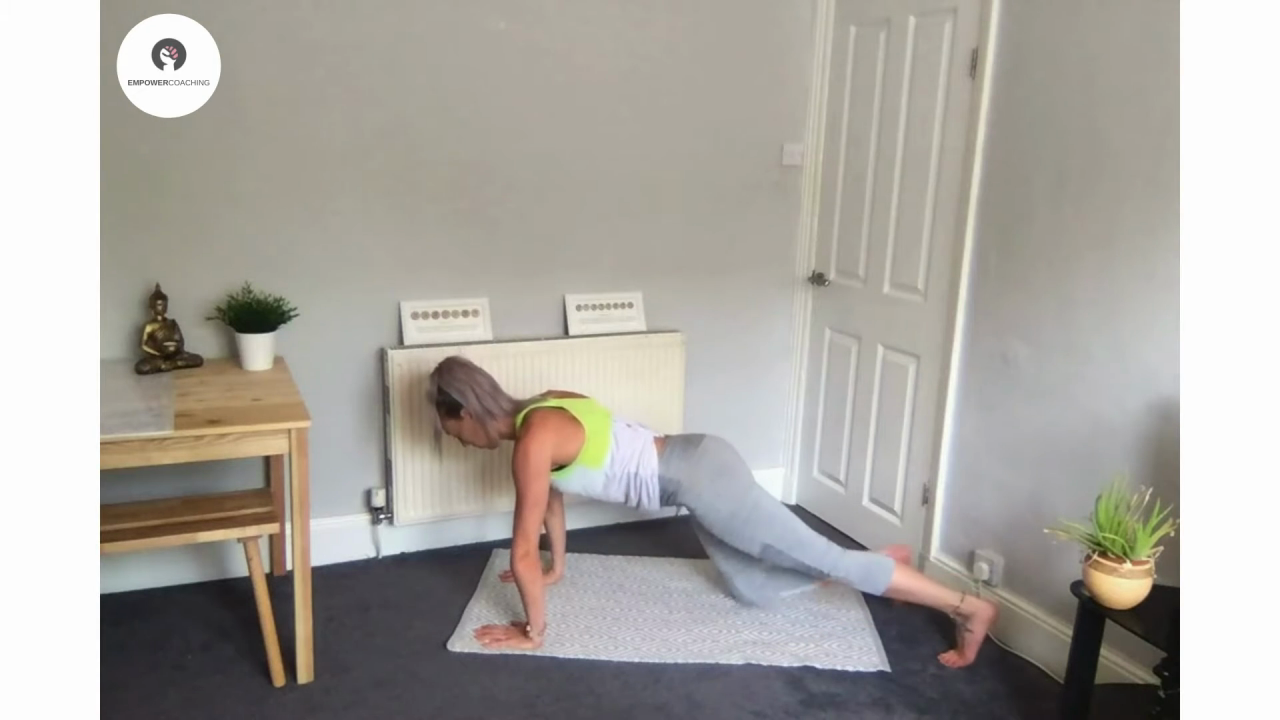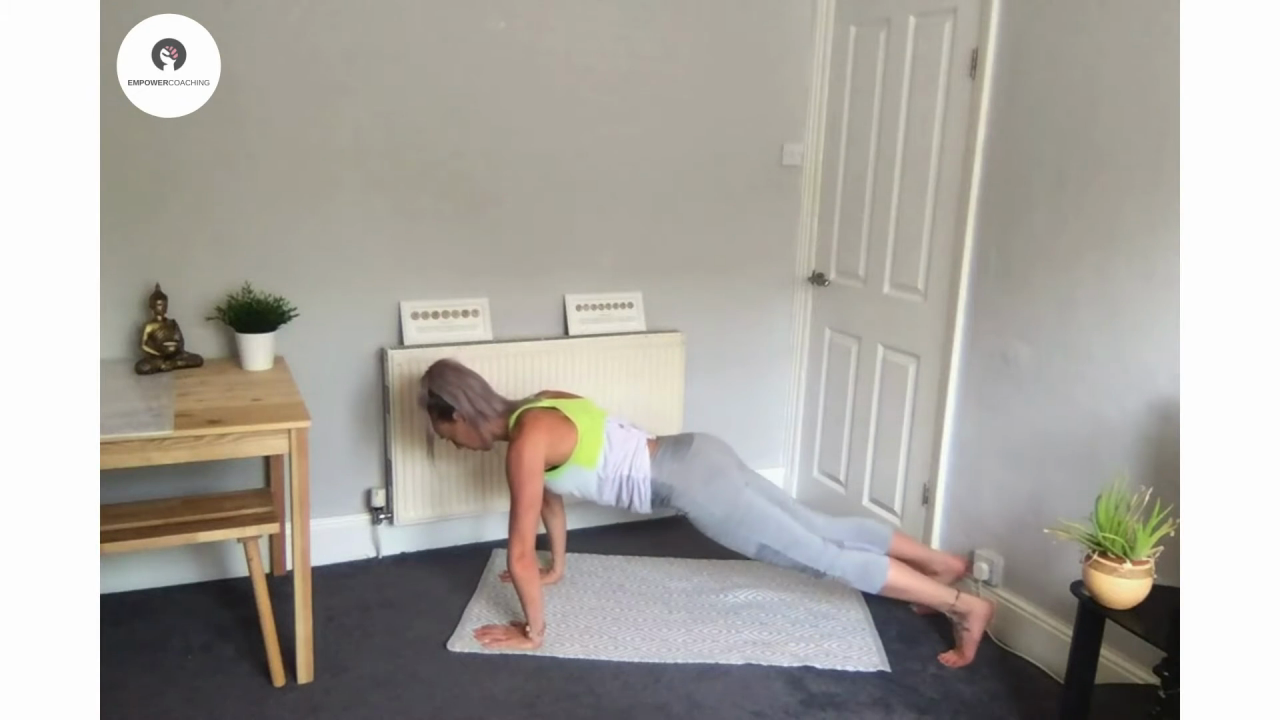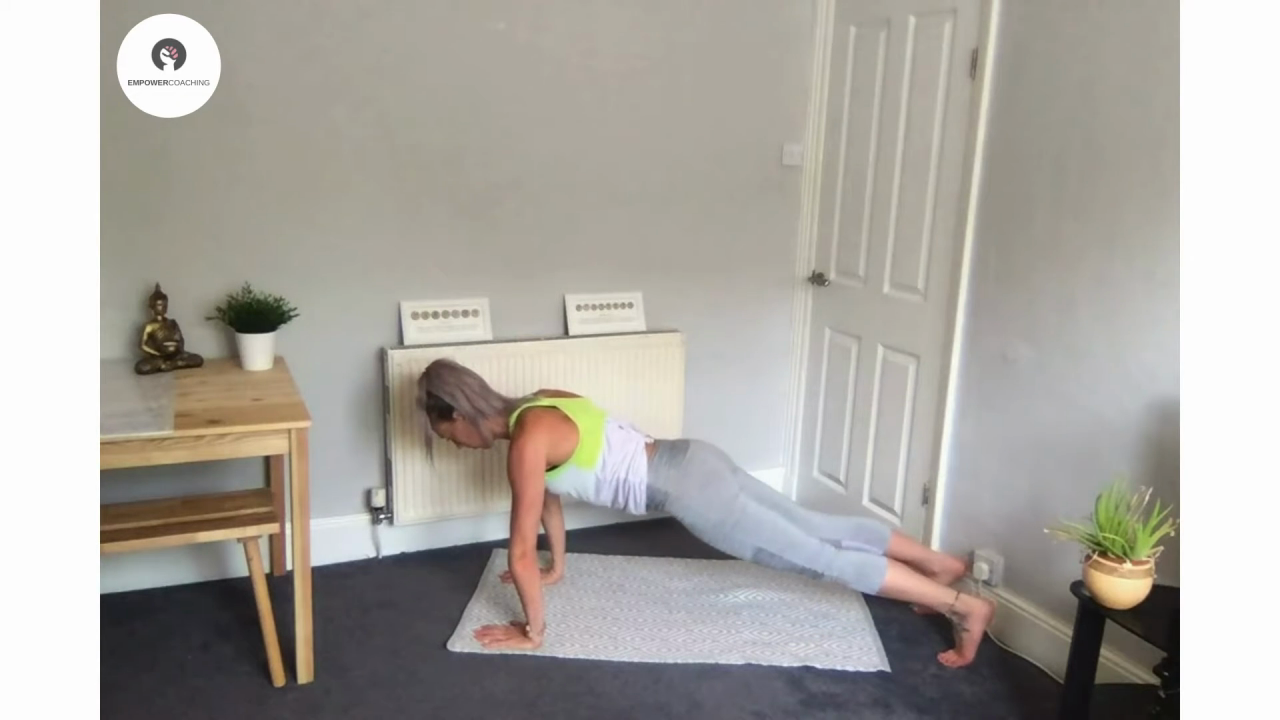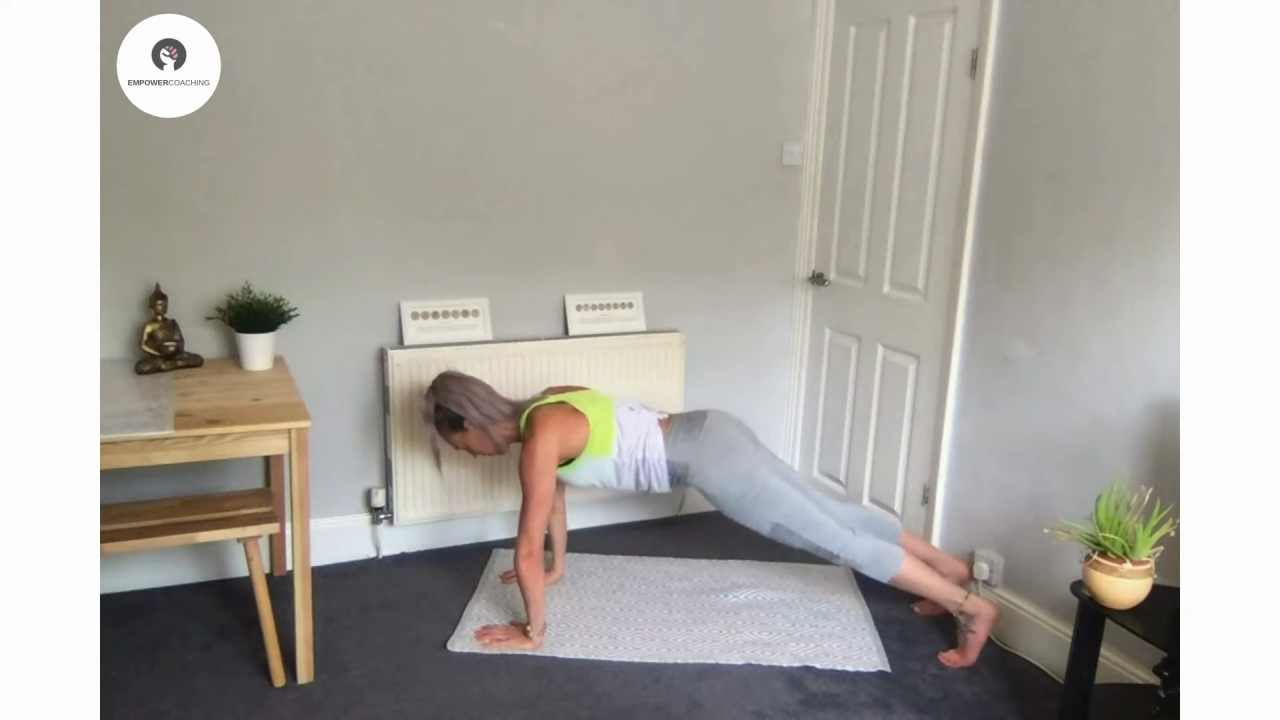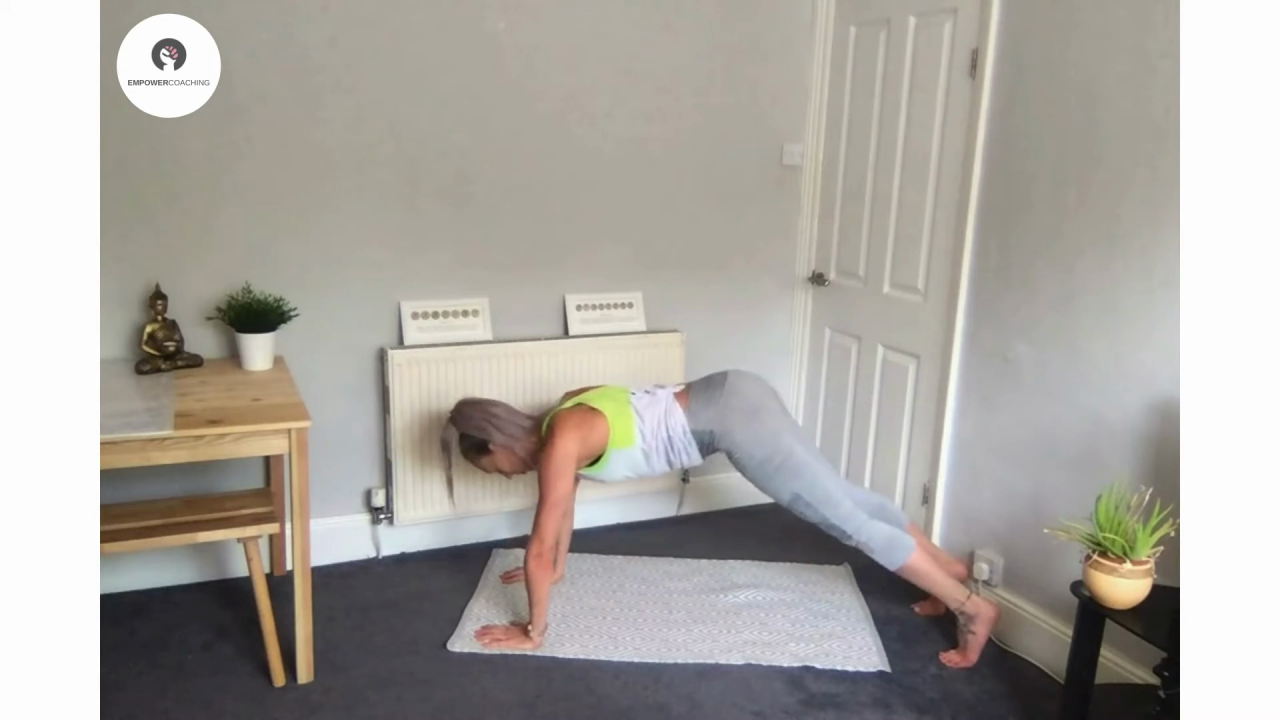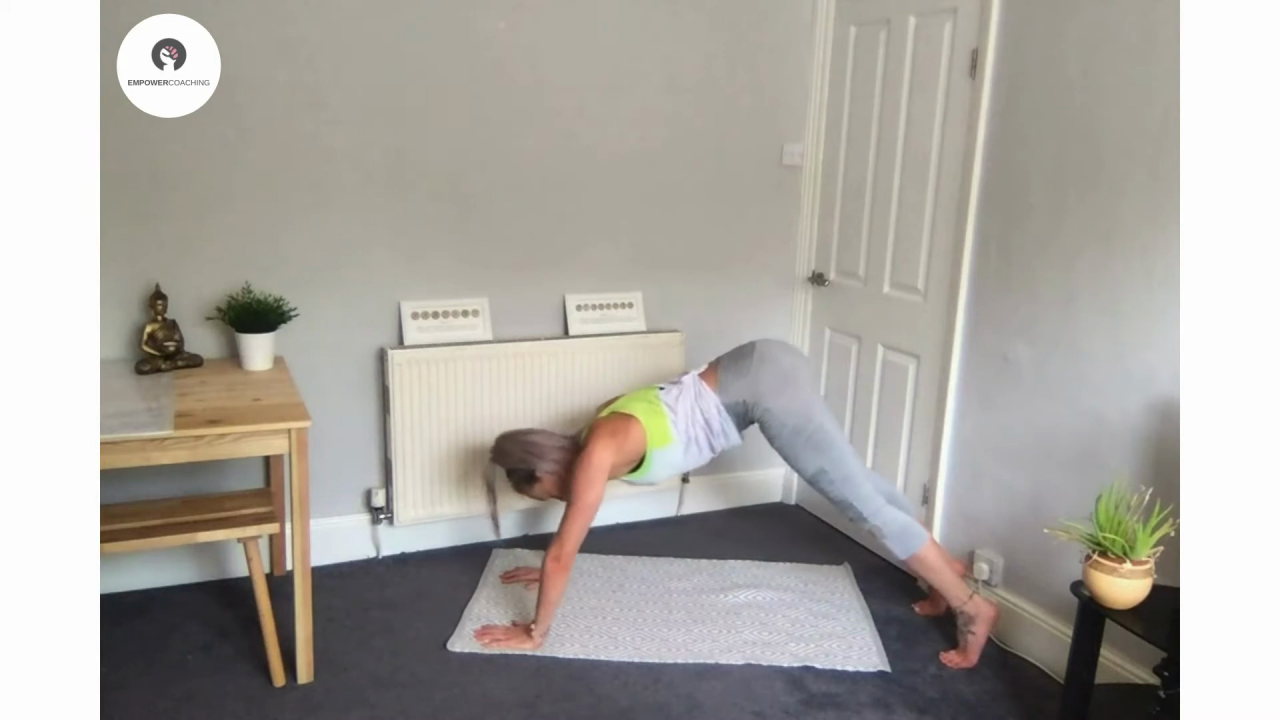
dt=0.5s
person 1, frame 1
left shoulder: (531, 441)
right shoulder: (544, 408)
left elbow: (522, 551)
right elbow: (554, 492)
left wrist: (533, 630)
right wrist: (556, 569)
left hip: (701, 480)
right hip: (701, 459)
left knee: (822, 559)
right knee: (750, 590)
left ankle: (968, 608)
right ankle: (886, 563)
person 1, frame 2
left shoulder: (524, 443)
right shoulder: (539, 407)
left elbow: (520, 553)
right elbow: (552, 492)
left wrist: (533, 631)
right wrist: (557, 567)
left hip: (694, 484)
right hip: (698, 456)
left knee: (822, 556)
right knee: (819, 527)
left ankle: (964, 604)
right ankle: (943, 564)
person 1, frame 3
left shoulder: (526, 442)
right shoulder: (541, 404)
left elbow: (521, 551)
right elbow: (552, 492)
left wrist: (533, 631)
right wrist: (557, 568)
left hip: (690, 490)
right hip: (693, 462)
left knee: (822, 560)
right knee: (820, 527)
left ankle: (965, 607)
right ankle: (942, 564)
person 1, frame 4
left shoulder: (538, 440)
right shoulder: (546, 405)
left elbow: (526, 549)
right elbow: (556, 491)
left wrist: (533, 630)
right wrist: (556, 568)
left hip: (708, 458)
right hip: (710, 435)
left knee: (837, 540)
right knee: (831, 512)
left ankle: (971, 607)
right ankle: (949, 568)
person 1, frame 5
left shoulder: (559, 444)
right shoulder: (563, 420)
left elbow: (539, 548)
right elbow: (565, 499)
left wrist: (534, 631)
right wrist: (554, 569)
left hip: (735, 415)
right hip: (732, 396)
left knee: (849, 520)
right knee: (847, 498)
left ankle: (972, 608)
right ankle: (948, 568)
person 1, frame 6
left shoulder: (595, 455)
right shoulder: (593, 440)
left elbow: (562, 554)
left wrist: (535, 633)
right wrist: (549, 568)
left hip: (763, 383)
right hip: (760, 367)
left knee: (862, 503)
right knee: (862, 485)
left ankle: (972, 607)
right ankle: (948, 571)
